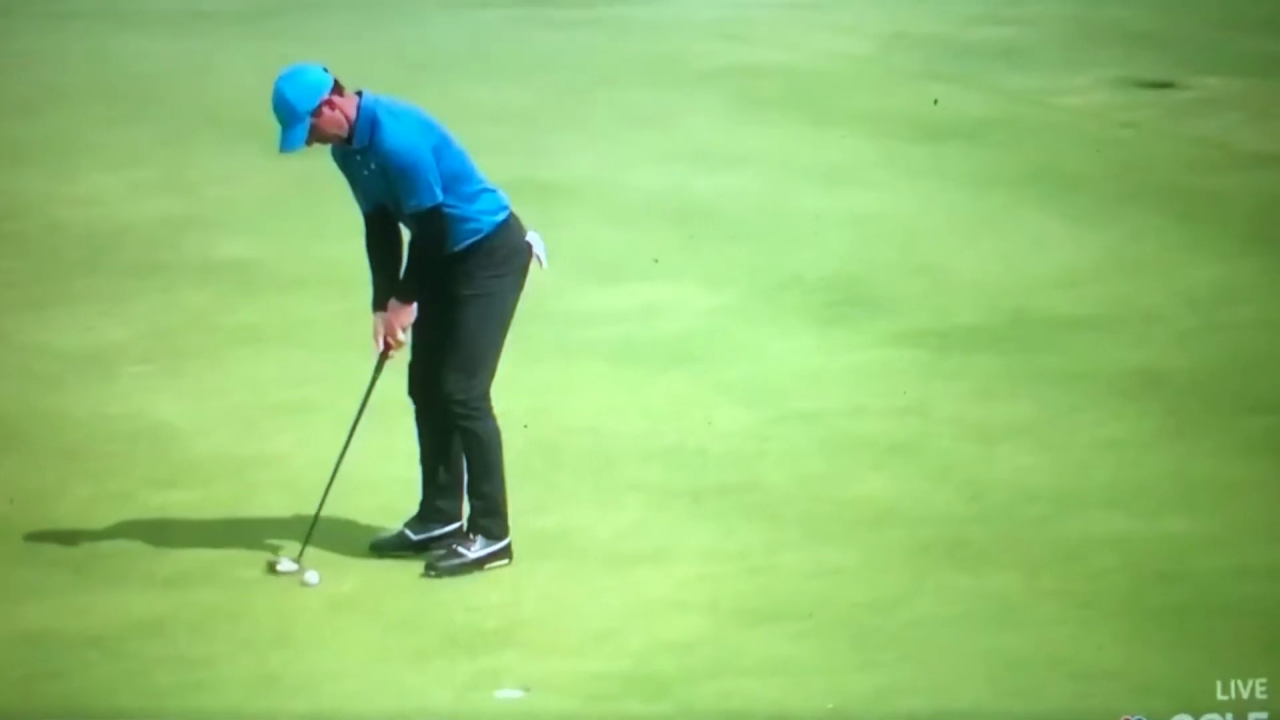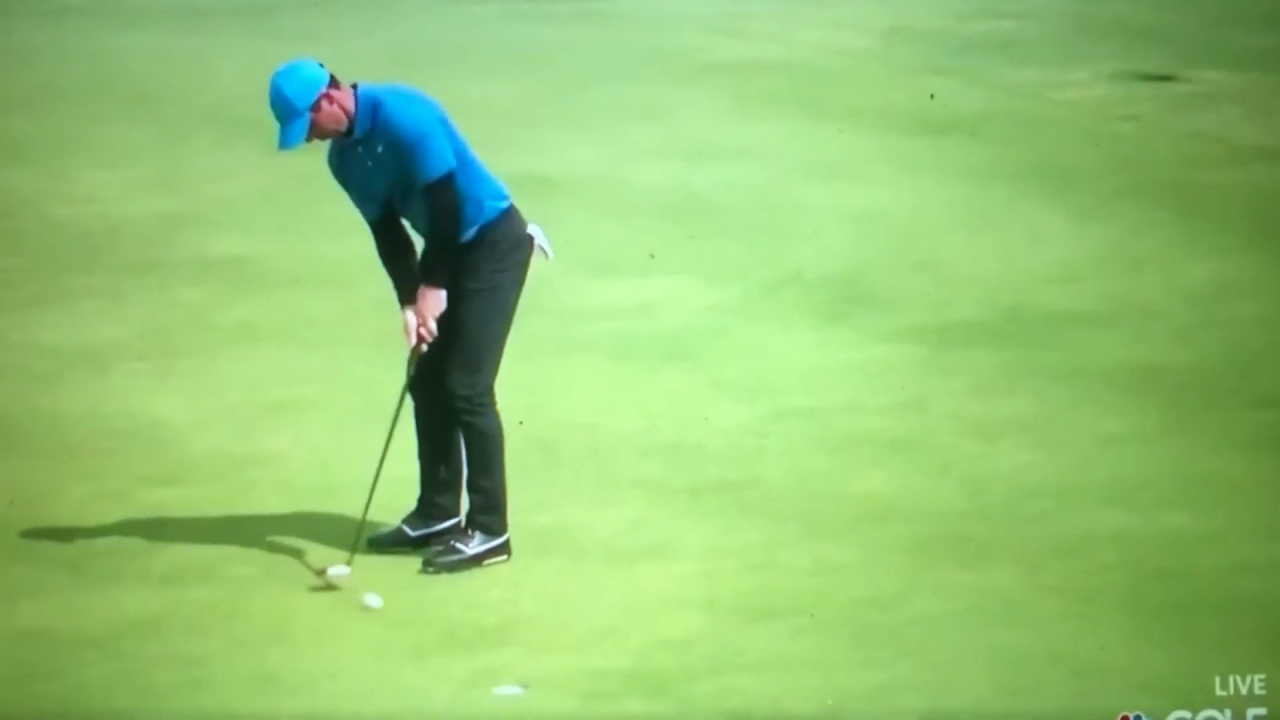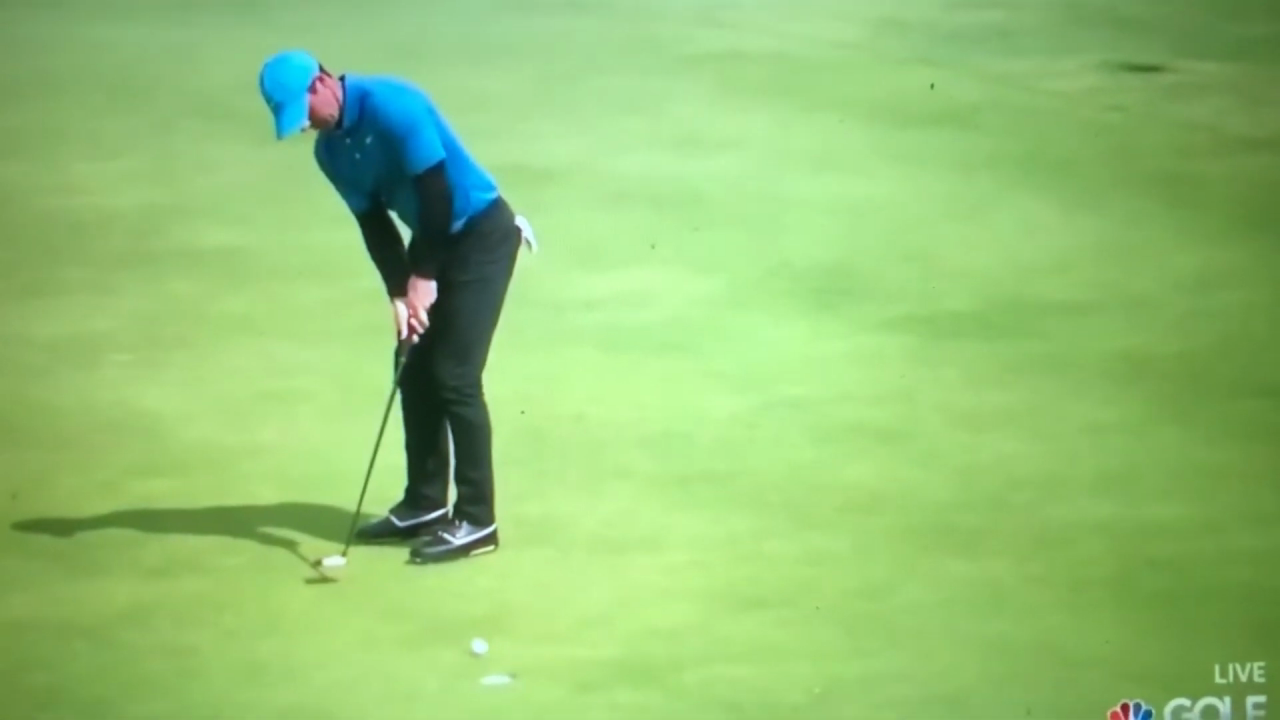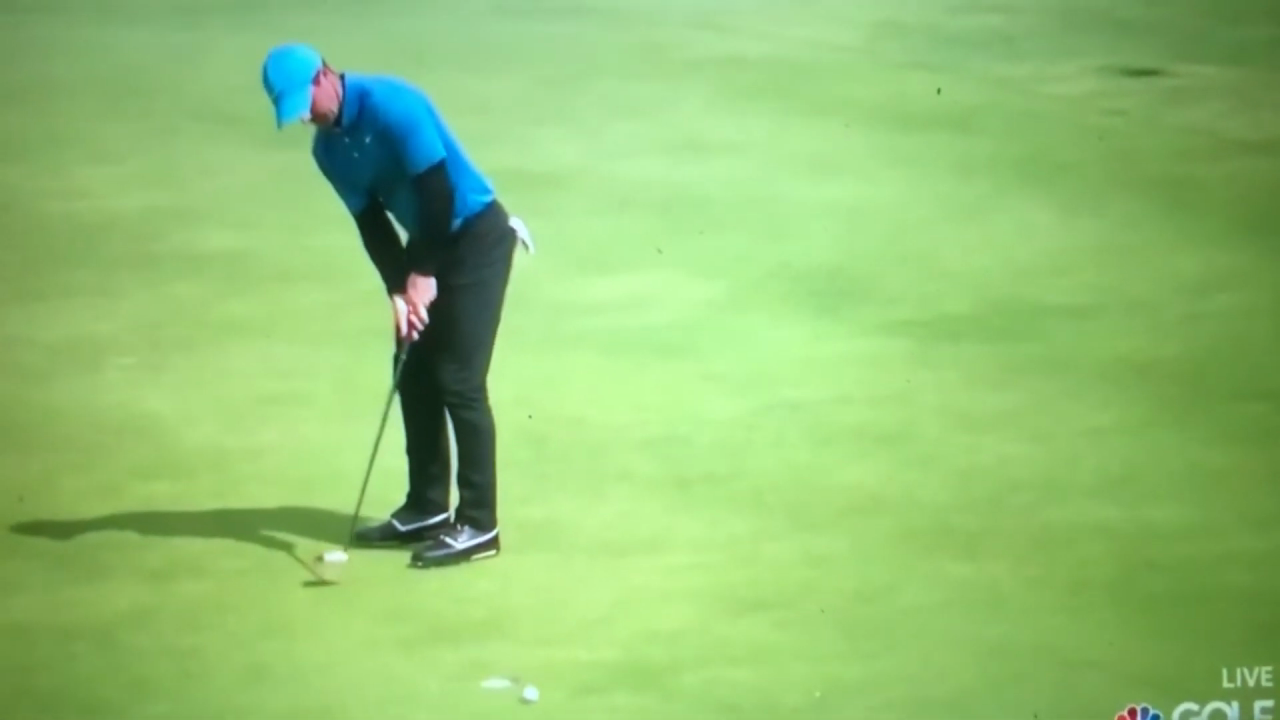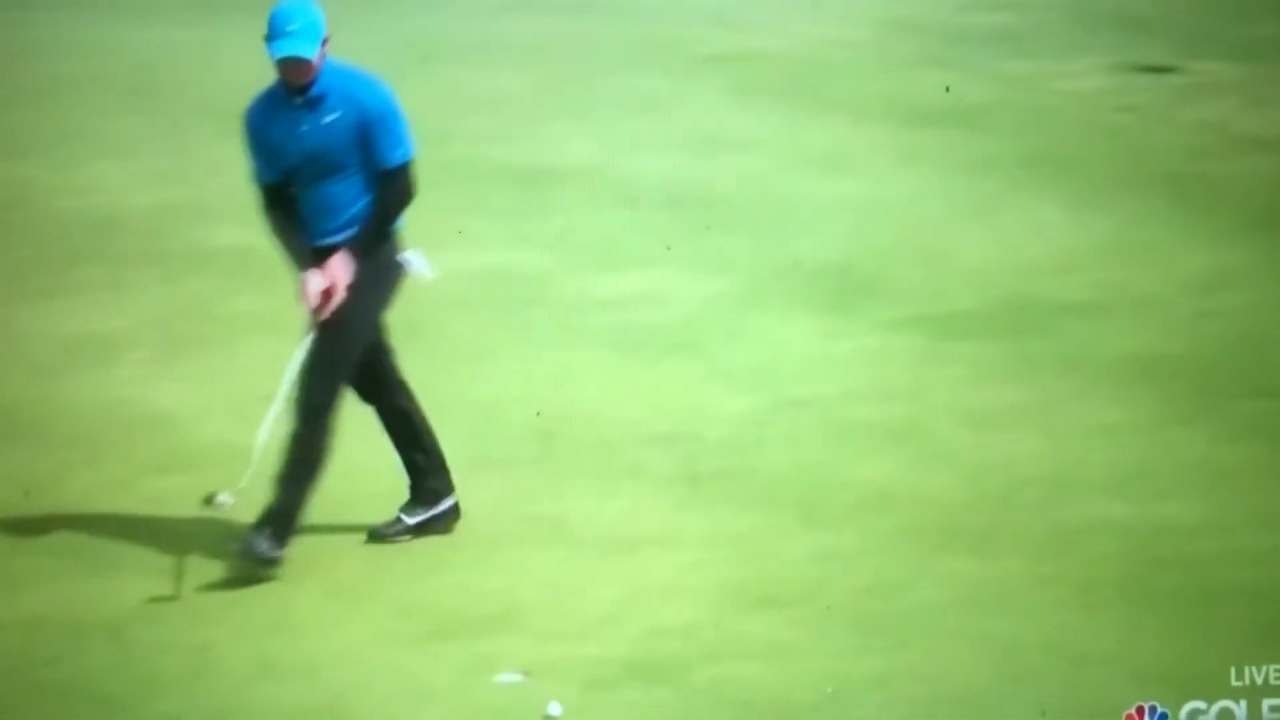
dt=0.7s
person 1, frame 1
left shoulder: (397, 136)
right shoulder: (347, 150)
left elbow: (429, 224)
right elbow: (380, 227)
left wrist: (404, 300)
right wrist: (383, 306)
left hip: (490, 252)
right hip: (446, 255)
left knee: (462, 391)
right knee: (426, 387)
left ankle: (491, 534)
right ankle: (441, 517)
person 1, frame 2
left shoulder: (400, 113)
right shoulder: (343, 157)
left elbow: (446, 200)
right elbow: (387, 230)
left wrist: (432, 286)
right wrist: (409, 301)
left hip: (492, 243)
right hip: (446, 248)
left knee: (466, 386)
right knee: (427, 382)
left ankle: (489, 530)
right ankle: (438, 513)
person 1, frame 3
left shoulder: (390, 103)
right shoulder: (329, 149)
left elbow: (436, 190)
right elbow: (373, 222)
left wrist: (423, 276)
right wrist: (399, 292)
left hip: (481, 233)
right hip: (433, 238)
left knee: (454, 377)
right knee: (416, 373)
left ankle: (477, 519)
right ankle: (426, 503)
person 1, frame 4
left shoulder: (391, 105)
right shoulder: (328, 148)
left elbow: (439, 190)
right elbow: (371, 222)
left wrist: (423, 275)
right wrist: (397, 291)
left hip: (476, 236)
right hip: (426, 249)
left knee: (458, 381)
right knee: (415, 378)
left ankle: (479, 524)
right ankle: (427, 507)
person 1, frame 5
left shoulder: (365, 96)
right shoulder: (262, 115)
left elbow: (399, 187)
right elbow: (276, 201)
left wrist: (350, 257)
right wrist: (306, 268)
left hip: (368, 257)
right hip: (321, 261)
left knee: (317, 388)
right knee: (374, 377)
left ankle: (279, 526)
right ankle: (434, 496)
